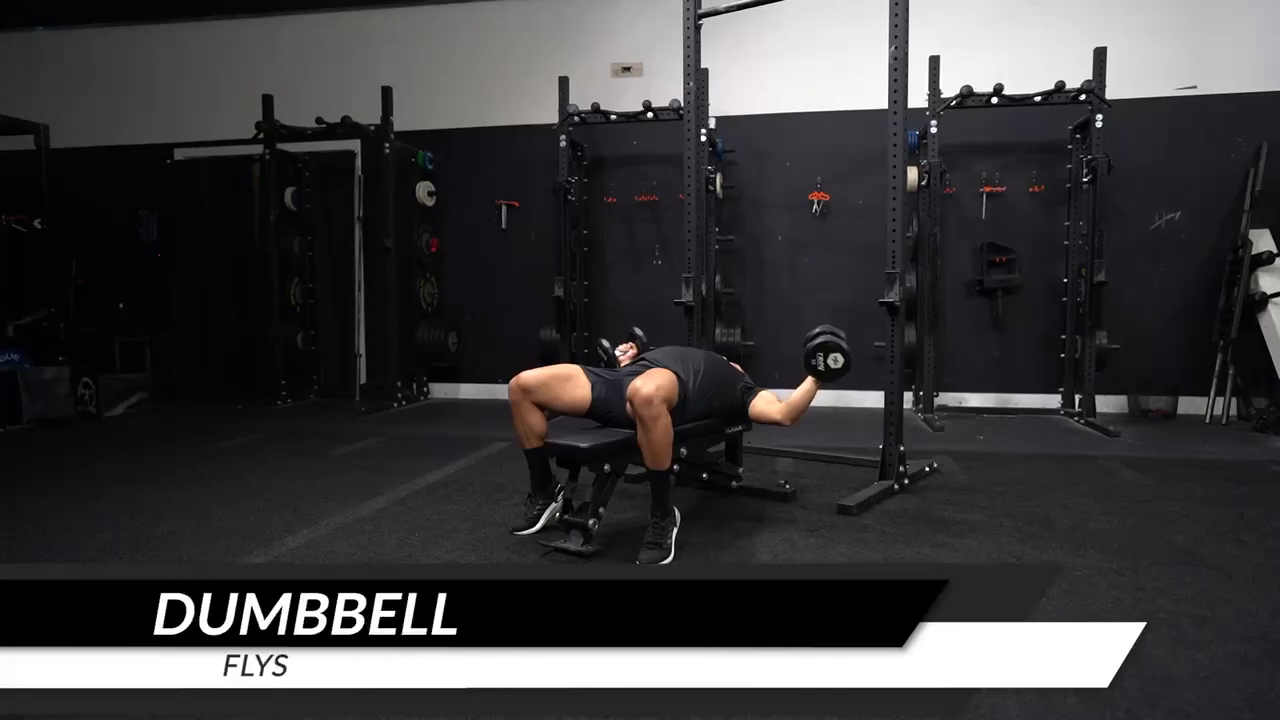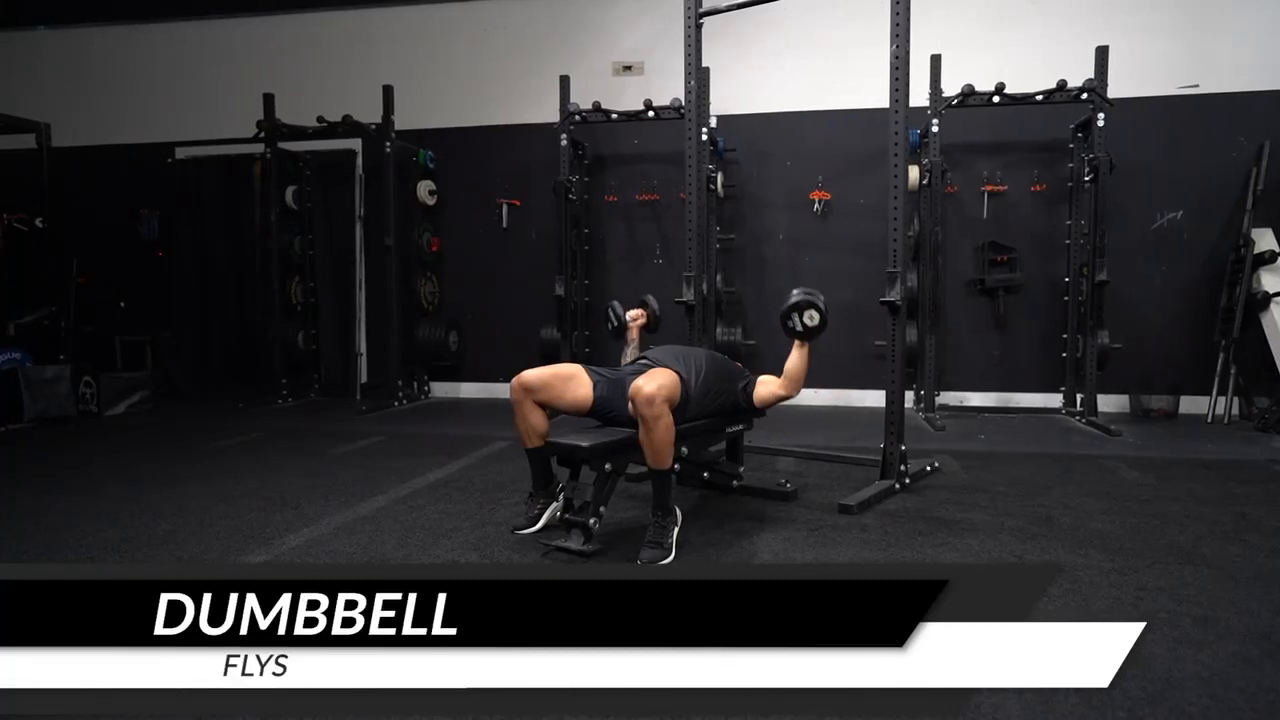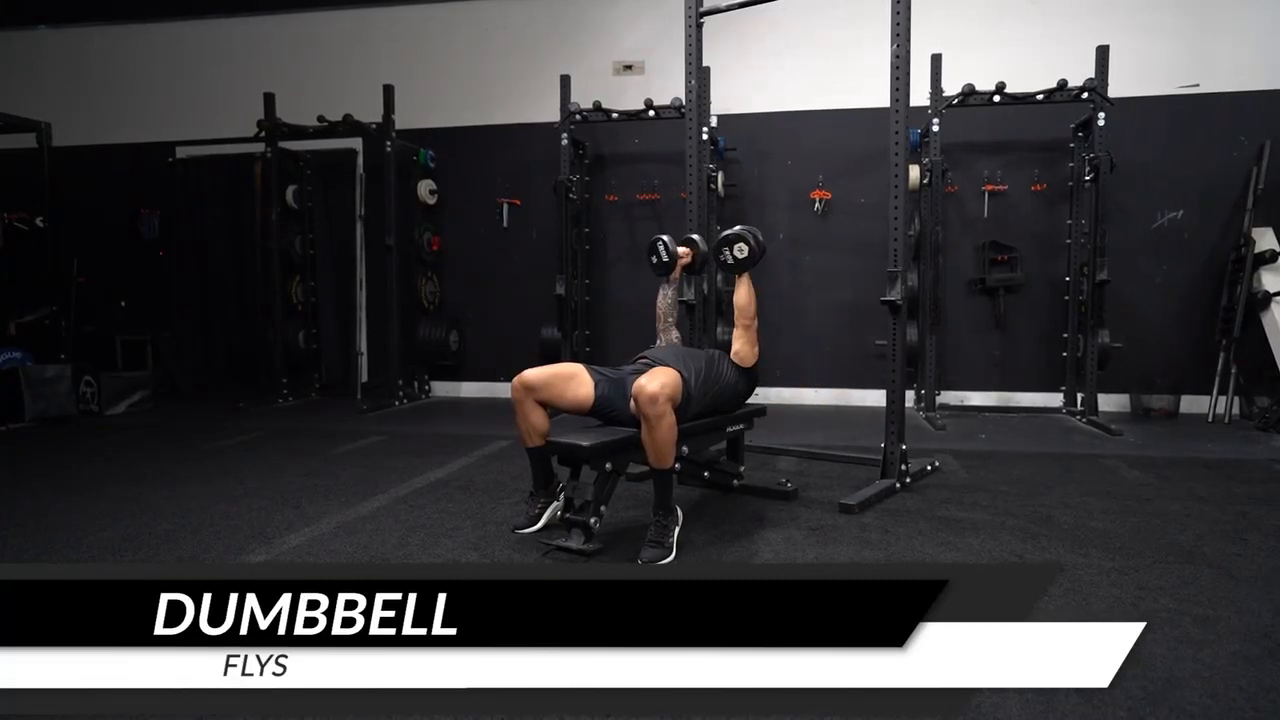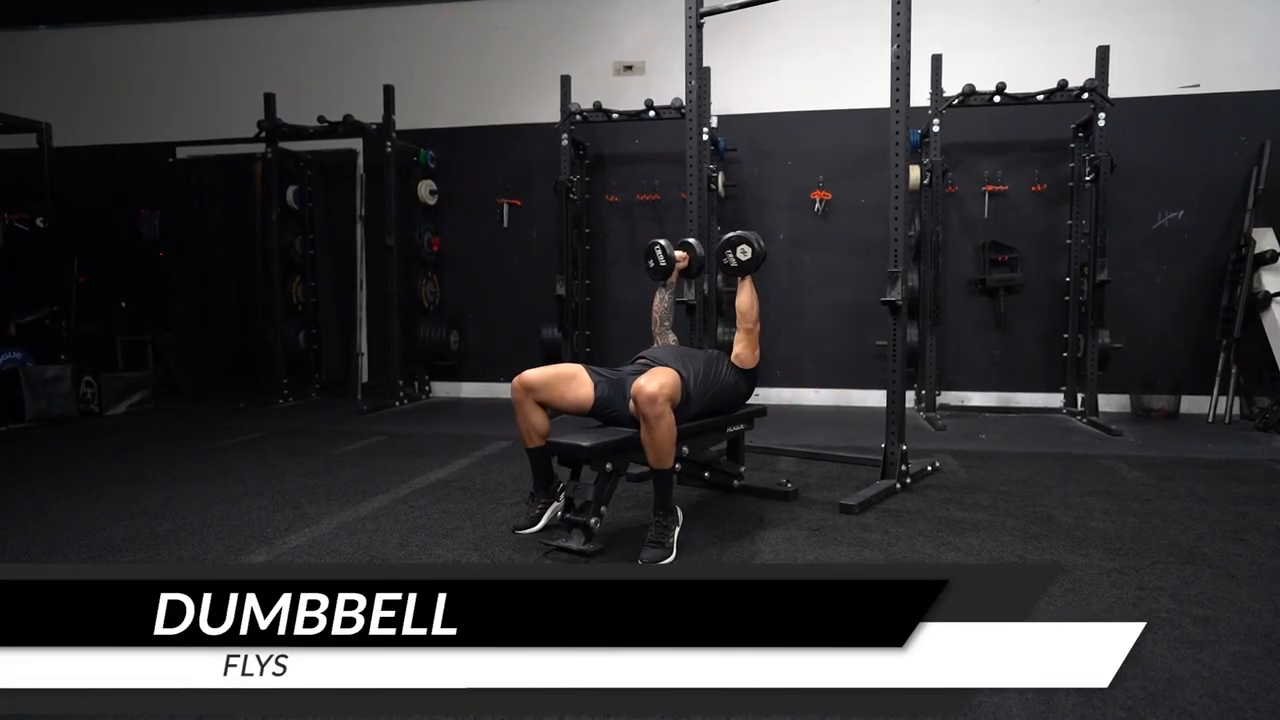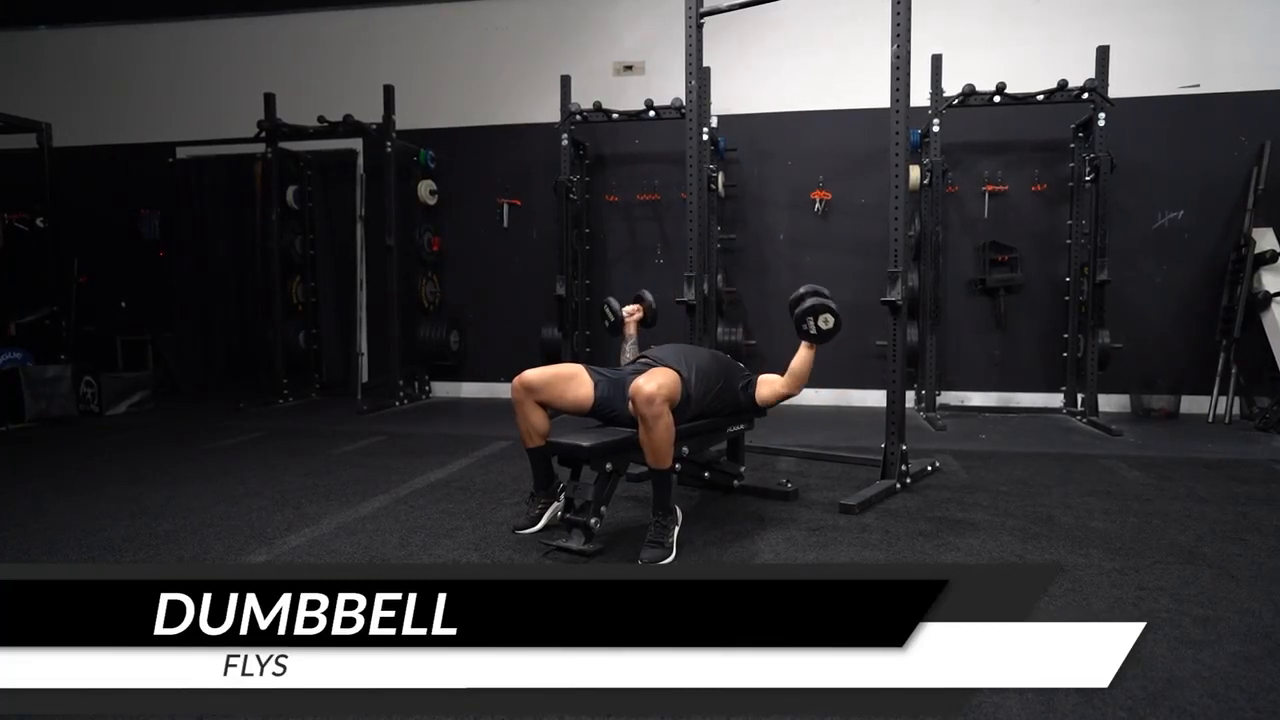
dt=0.7s
person 1, frame 1
left shoulder: (741, 388)
left elbow: (783, 414)
left wrist: (816, 375)
right wrist: (626, 361)
left hip: (651, 392)
right hip: (625, 380)
left knee: (646, 394)
right knee: (522, 386)
left ankle: (663, 517)
right ankle: (544, 494)
person 1, frame 2
left shoulder: (742, 385)
left elbow: (787, 387)
left wrist: (801, 341)
right wrist: (634, 332)
left hip: (651, 394)
right hip: (631, 376)
left knee: (647, 393)
right knee: (525, 385)
left ankle: (664, 515)
right ankle: (545, 492)
person 1, frame 3
left shoulder: (738, 377)
right shoulder: (692, 359)
left elbow: (746, 324)
right elbow: (666, 322)
left wrist: (741, 272)
right wrist: (674, 272)
left hip: (656, 390)
right hip: (624, 379)
left knee: (650, 393)
right knee: (525, 384)
left ankle: (665, 516)
right ankle: (546, 491)
person 1, frame 4
left shoulder: (737, 379)
right shoulder: (695, 360)
left elbow: (748, 329)
right elbow: (661, 327)
left wrist: (744, 276)
right wrist: (671, 276)
left hip: (655, 391)
right hip: (624, 379)
left knee: (649, 393)
right knee: (525, 385)
left ankle: (665, 517)
right ankle: (547, 492)
person 1, frame 5
left shoulder: (743, 385)
left elbow: (789, 386)
left wrist: (808, 341)
right wrist: (631, 327)
left hip: (652, 393)
right hip: (625, 380)
left knee: (647, 392)
right knee: (525, 385)
left ankle: (665, 516)
right ankle: (547, 494)
